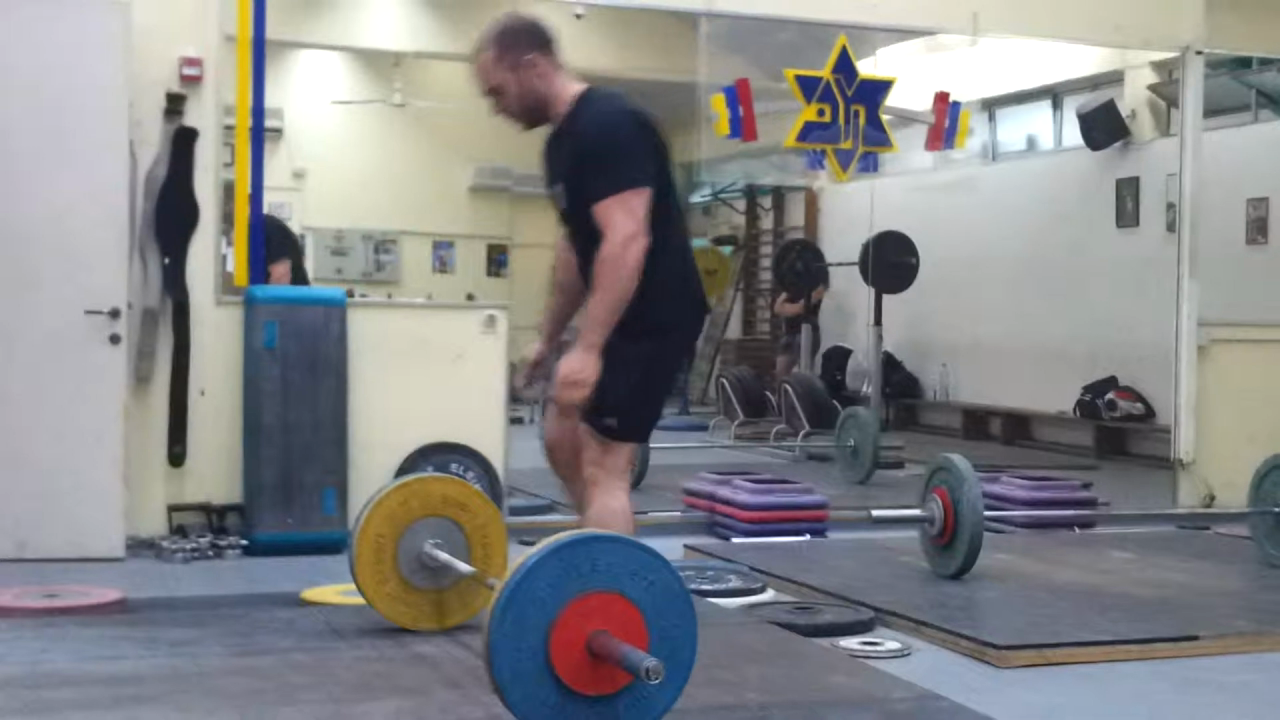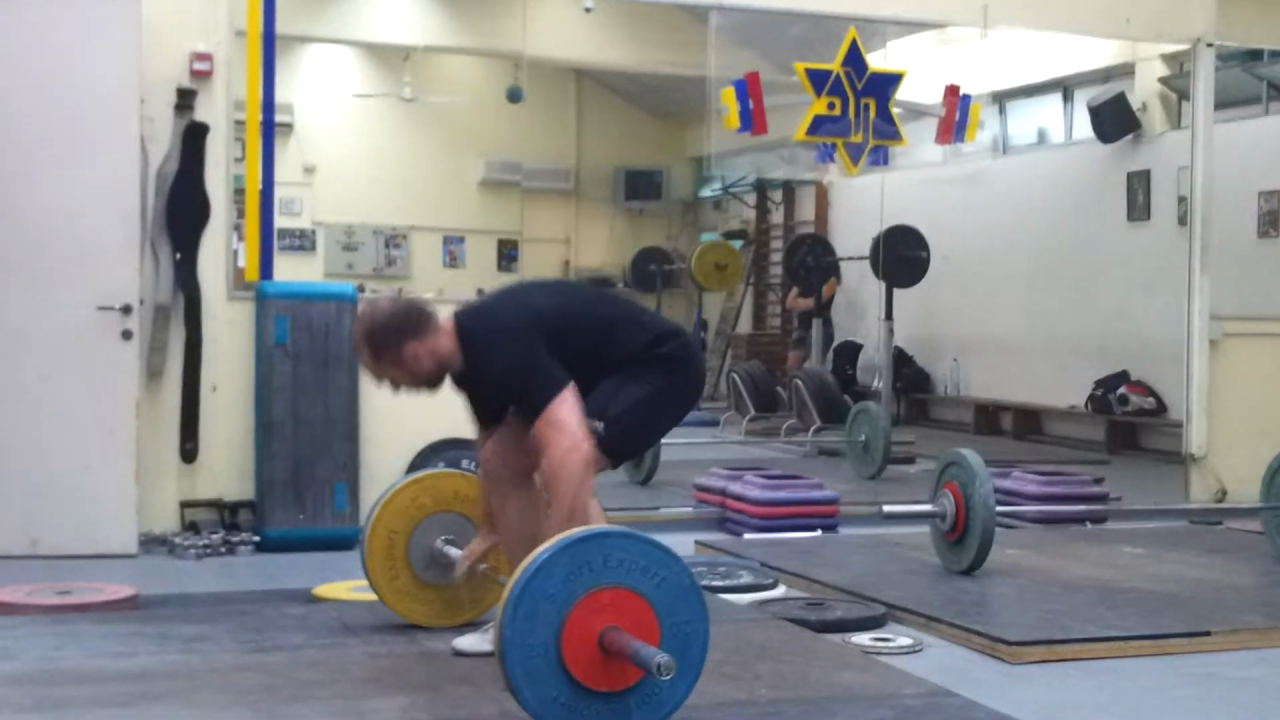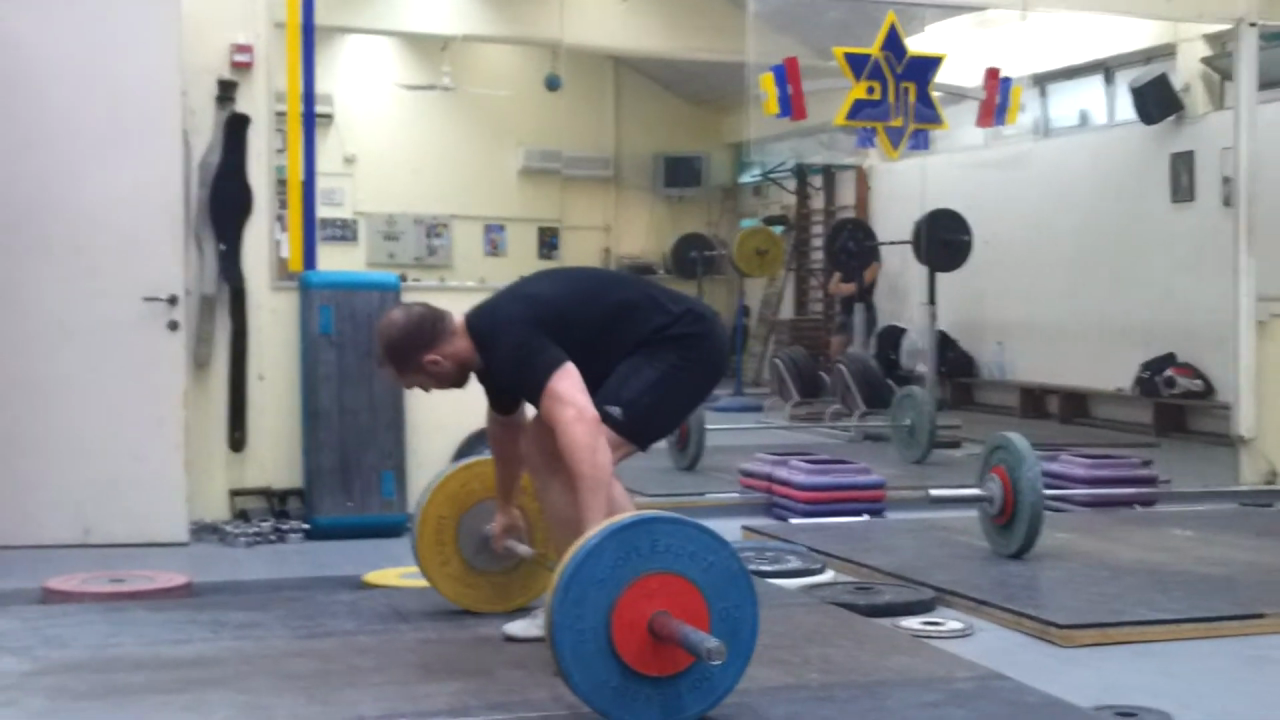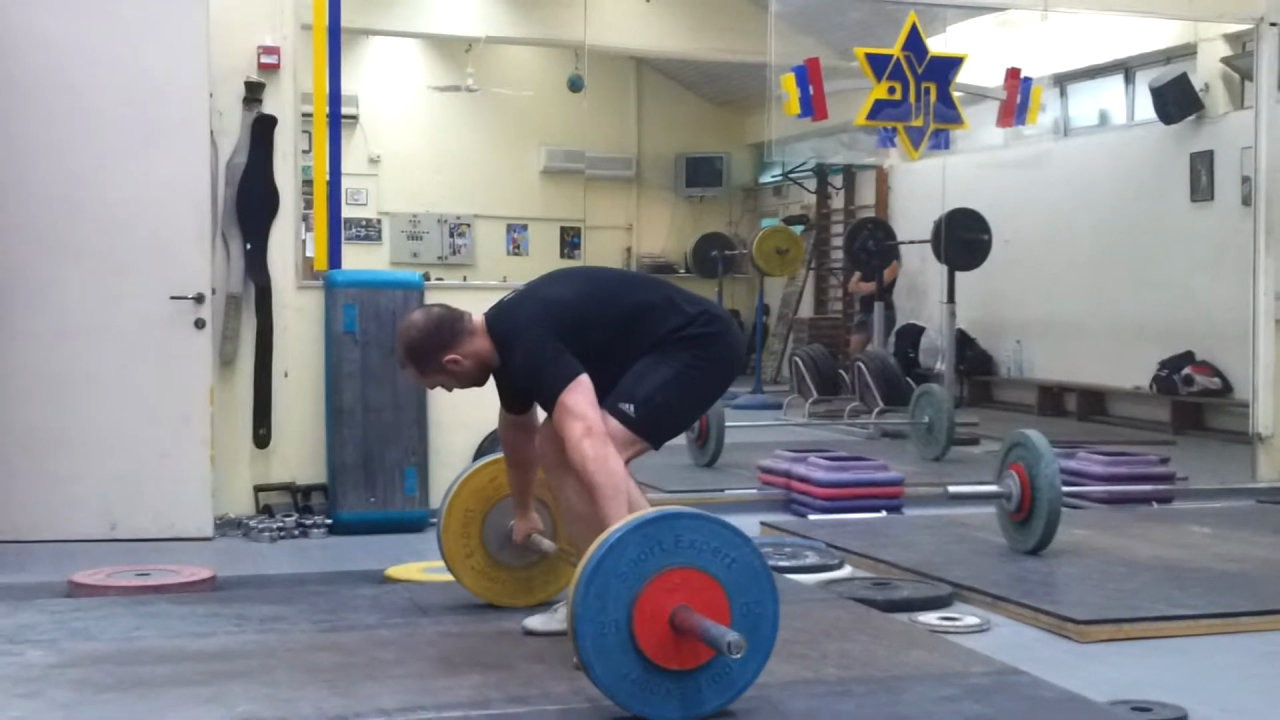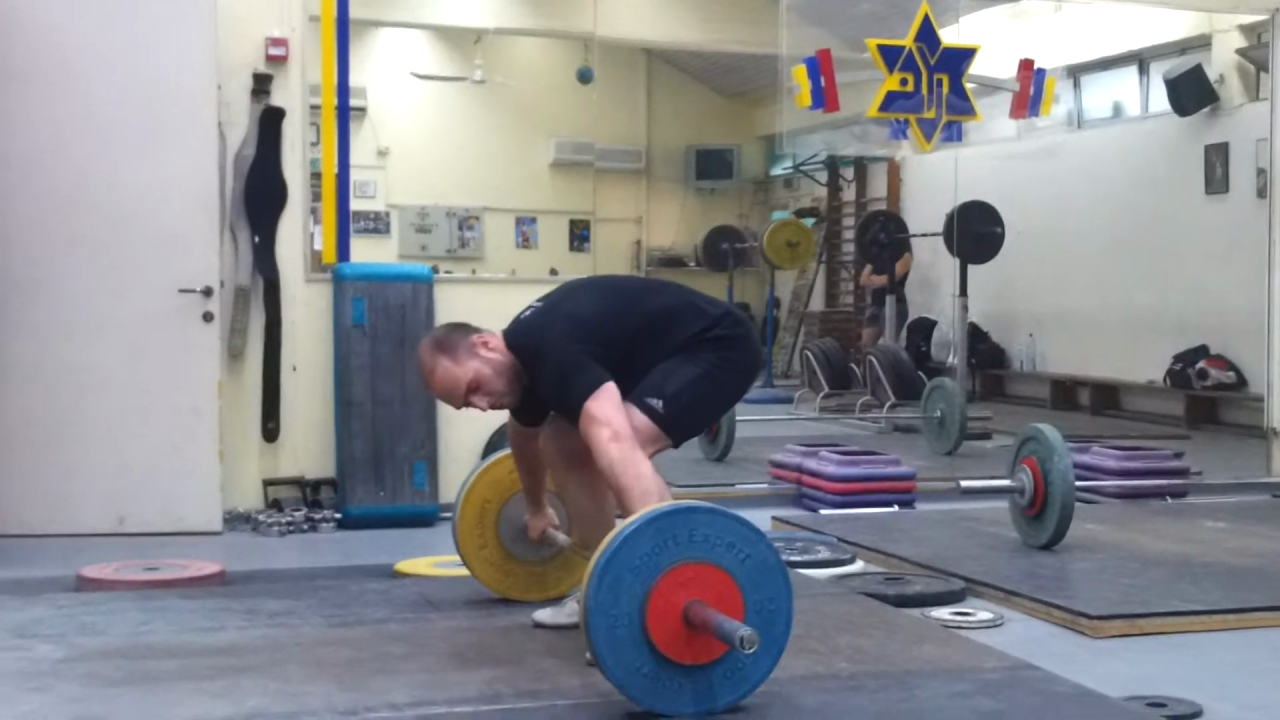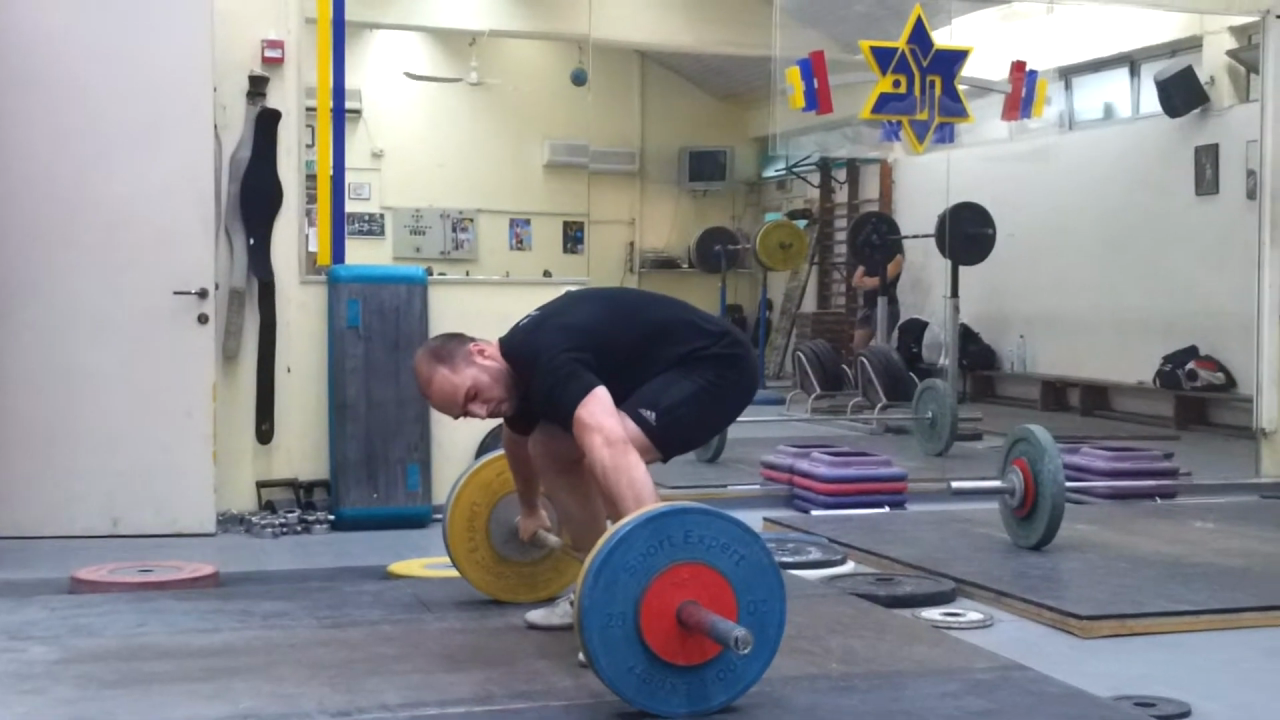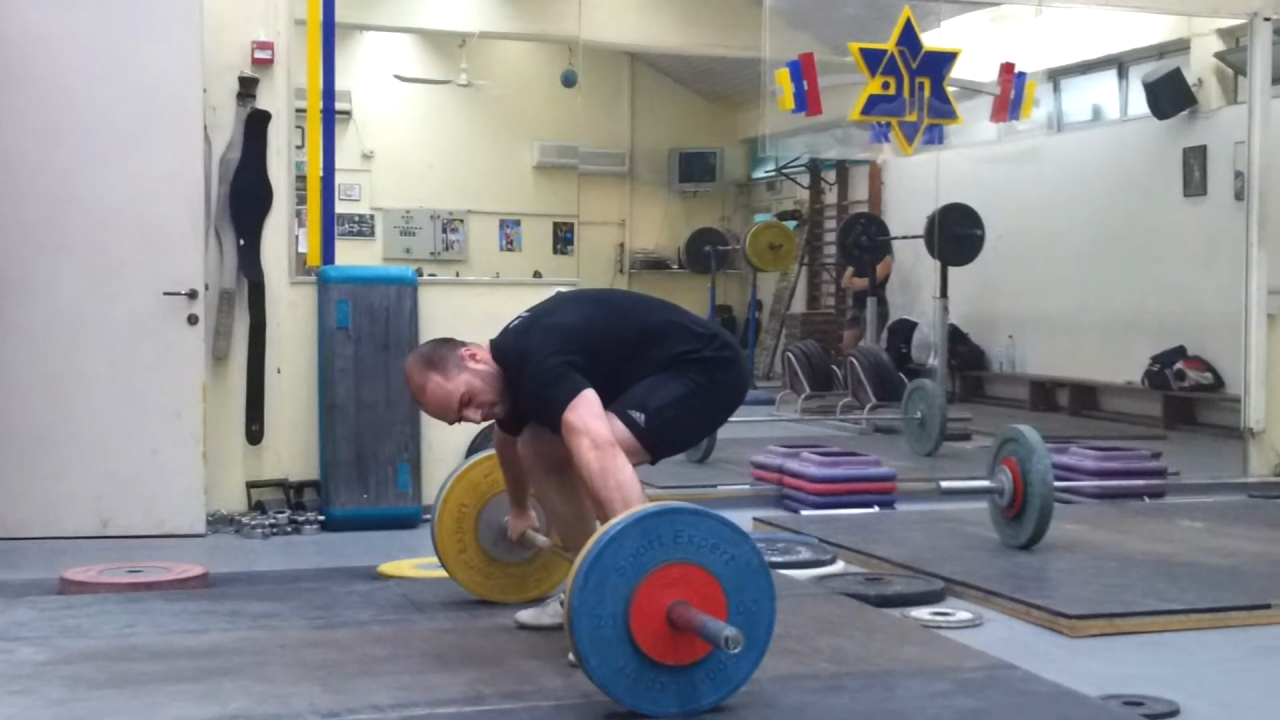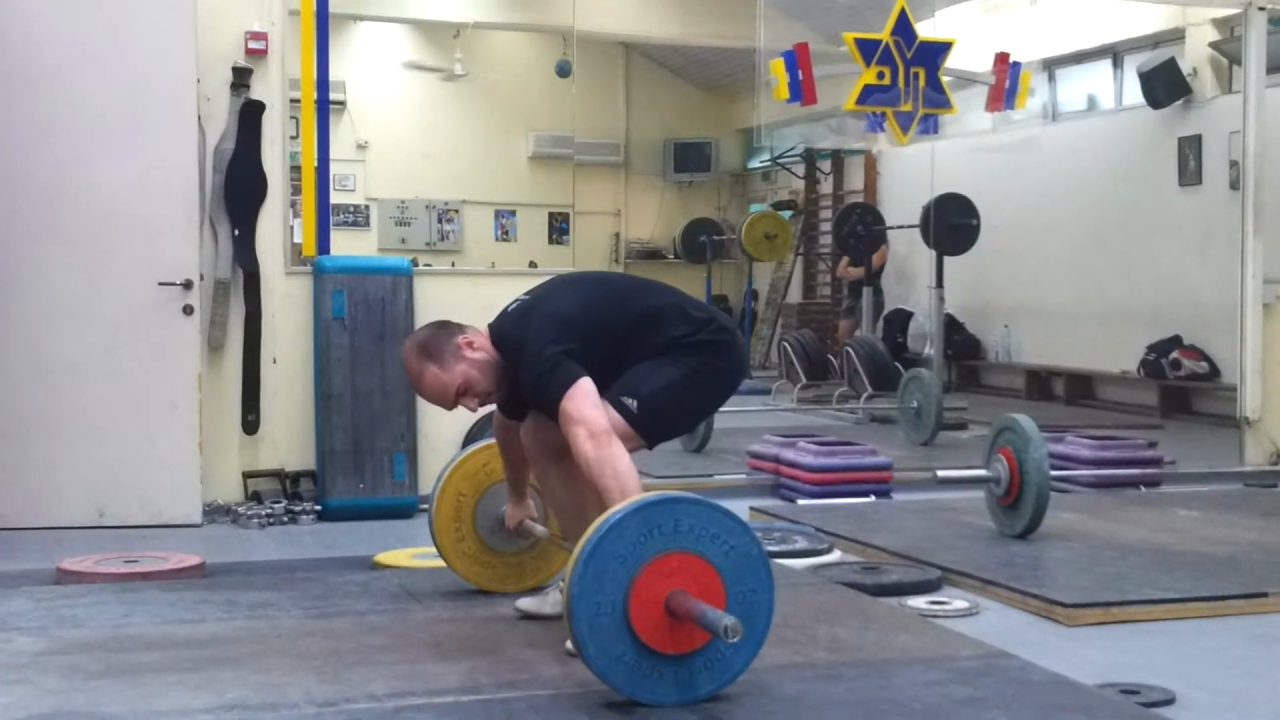
dt=0.5s
person 1, frame 1
left shoulder: (606, 125)
right shoulder: (565, 139)
left elbow: (628, 241)
left wrist: (587, 349)
right wrist: (549, 335)
left hip: (654, 314)
right hip: (615, 313)
left knee: (599, 462)
right knee: (562, 443)
person 1, frame 2
left shoulder: (503, 344)
right shoulder: (468, 351)
left elbow: (570, 447)
right elbow: (494, 448)
right wrist: (492, 530)
left hip: (660, 366)
left knee: (561, 473)
right knee: (502, 462)
person 1, frame 3
left shoulder: (510, 339)
right shoulder: (489, 337)
left elbow: (580, 421)
right elbow: (506, 424)
right wrist: (505, 507)
left hip: (684, 343)
right hip: (637, 346)
left knee: (582, 452)
right knee: (539, 448)
person 1, frame 4
left shoulder: (529, 341)
right shoulder: (506, 338)
left elbow: (588, 437)
right elbow: (518, 427)
right wrist: (524, 512)
left hip: (700, 343)
right hip: (652, 347)
left knee: (595, 450)
right knee: (553, 447)
person 1, frame 5
left shoulder: (555, 352)
right shoulder: (524, 356)
left elbow: (614, 443)
right elbow: (526, 435)
right wrist: (537, 509)
left hip: (719, 346)
left knee: (623, 448)
right knee: (560, 443)
person 1, frame 6
left shoulder: (547, 362)
right shoulder: (520, 363)
left elbow: (610, 447)
right elbow: (519, 439)
right wrist: (530, 511)
left hip: (716, 367)
left knee: (606, 458)
right knee: (548, 449)
person 1, frame 7
left shoulder: (538, 364)
right shoulder: (512, 366)
left elbow: (598, 449)
right elbow: (509, 438)
right wrist: (519, 511)
left hip: (706, 367)
right hip: (652, 370)
left knee: (589, 452)
right knee: (537, 447)
person 1, frame 8
left shoulder: (536, 350)
right shoulder: (508, 346)
left elbow: (595, 439)
right elbow: (510, 426)
right wrist: (518, 500)
left hip: (705, 353)
right hip: (649, 353)
left knee: (587, 442)
right knee: (539, 436)
